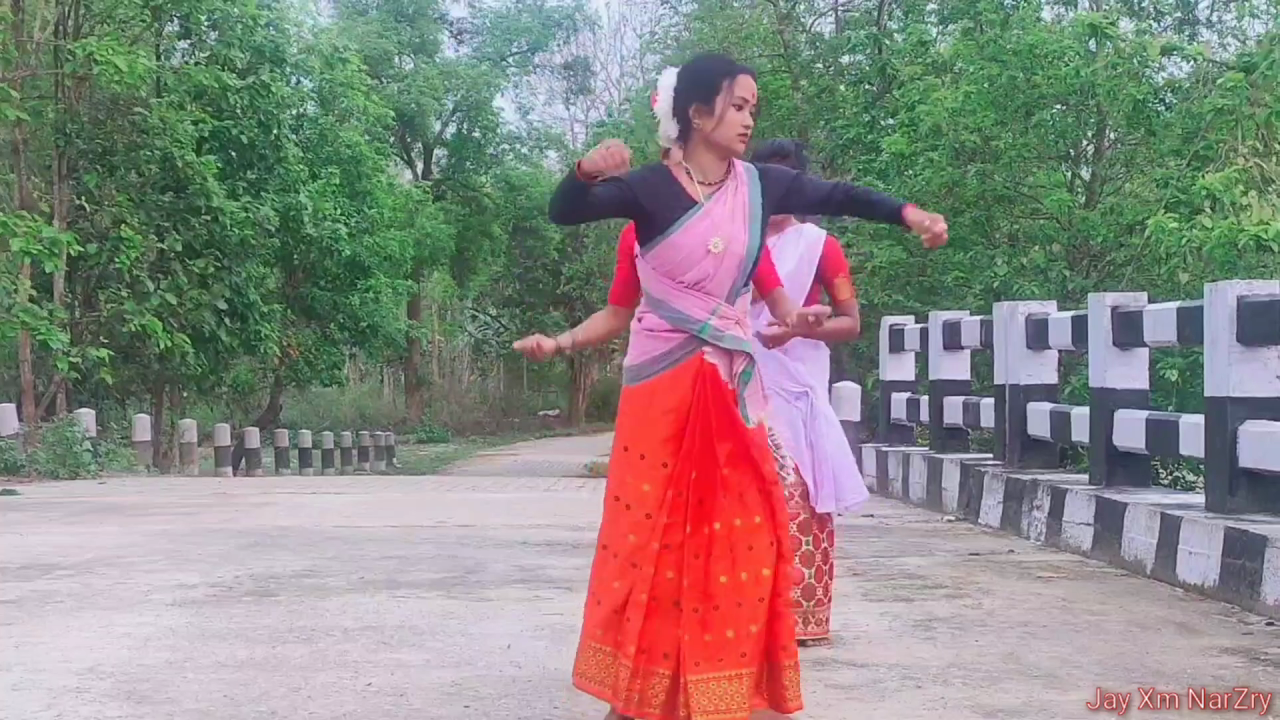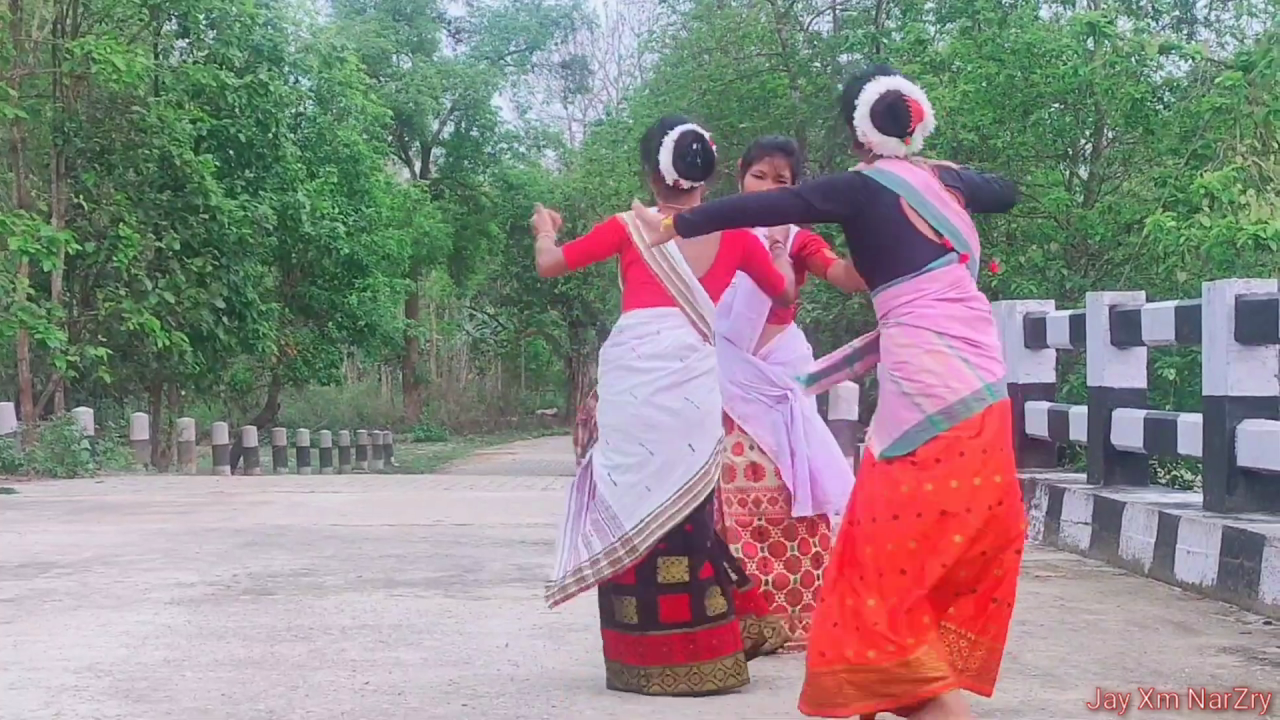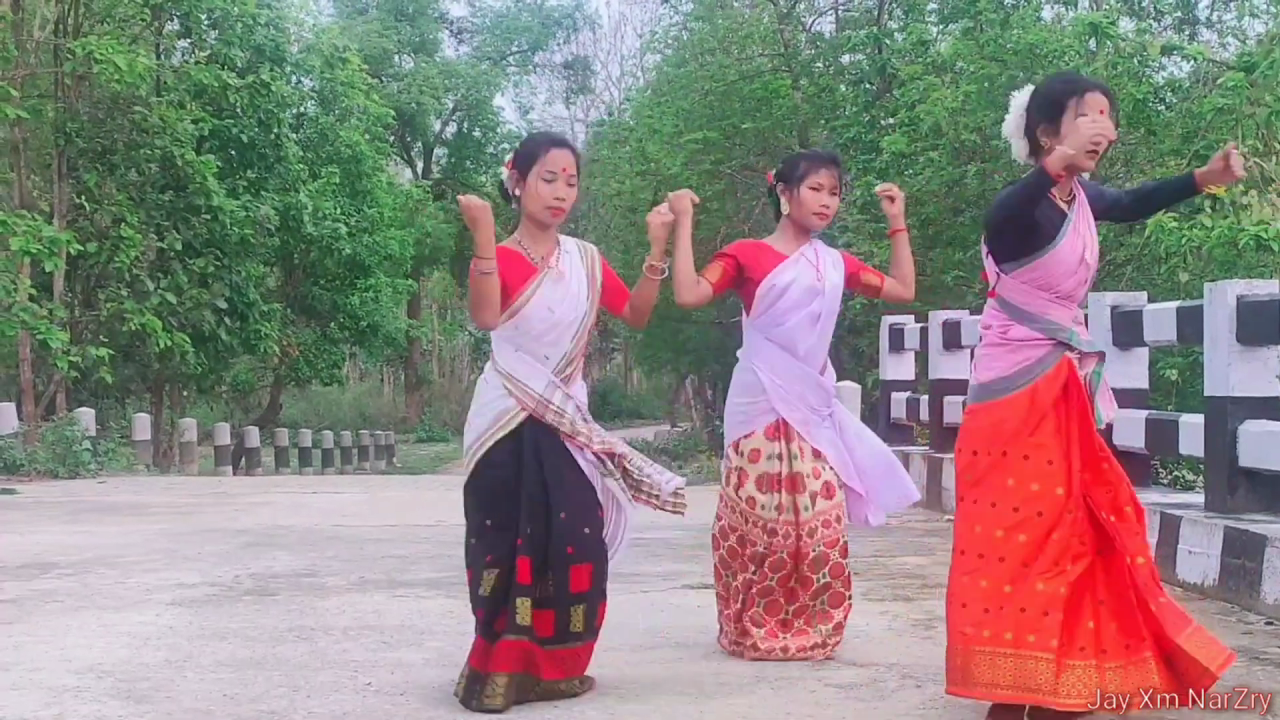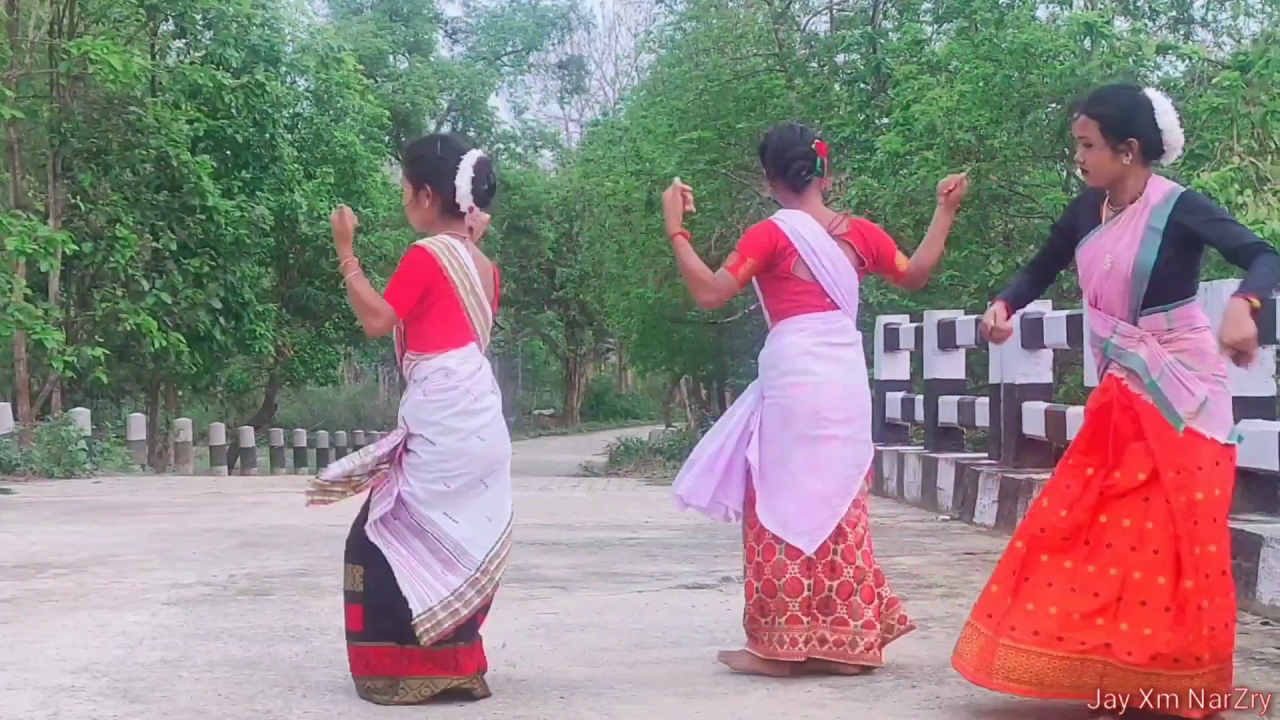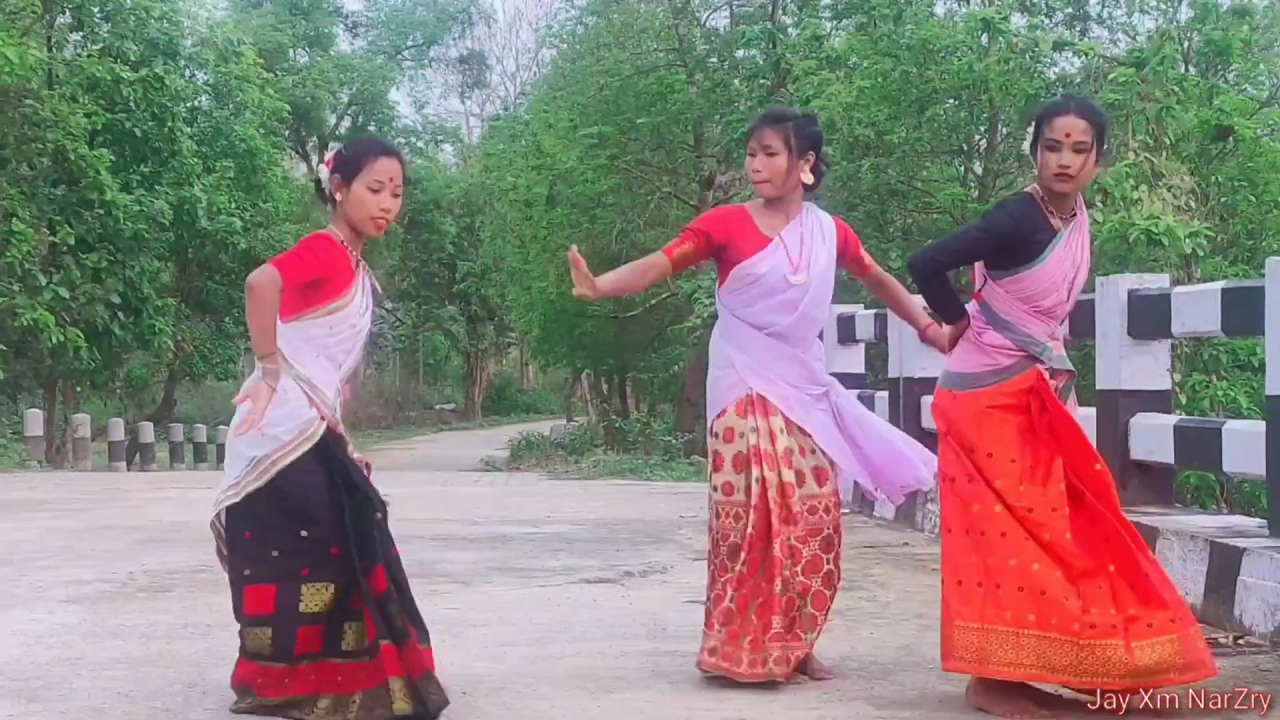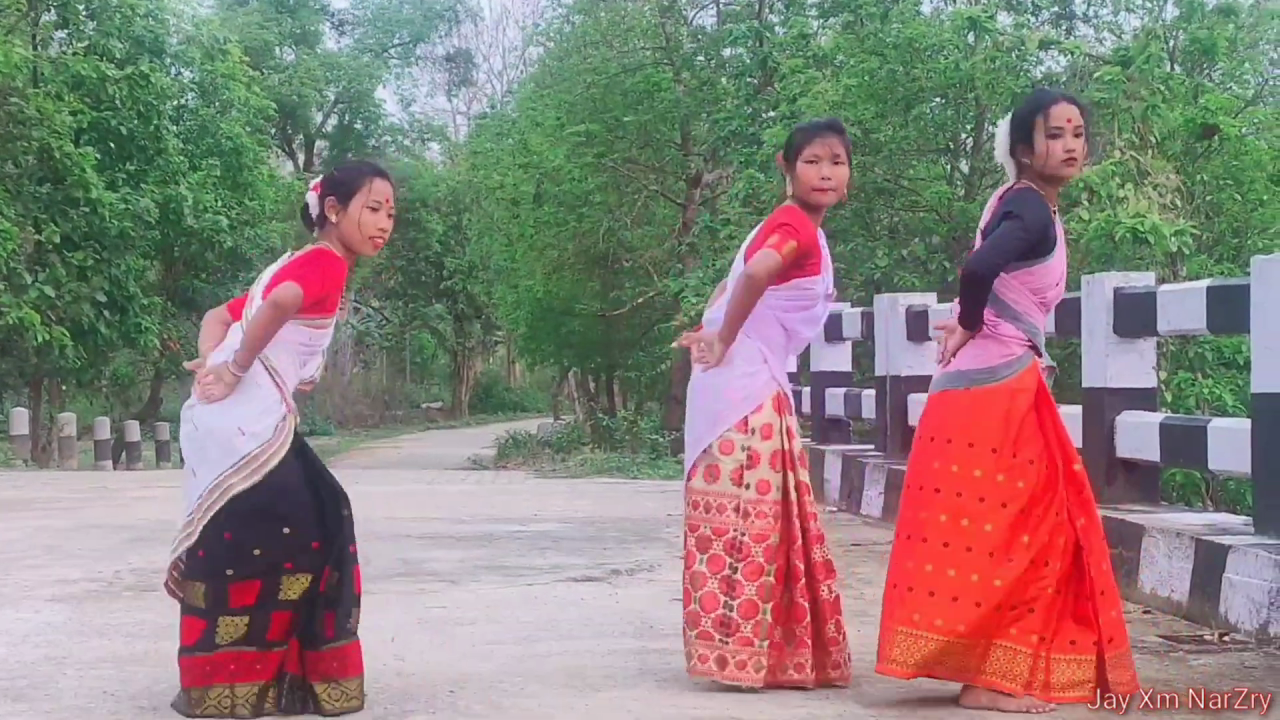
dt=0.7s
person 1, frame 1
left shoulder: (760, 184)
right shoulder: (649, 185)
left elbow: (834, 194)
right elbow: (565, 212)
left wrist: (905, 212)
right wrist: (587, 168)
left hip: (727, 387)
right hip: (661, 381)
left knee: (737, 540)
right knee: (644, 541)
person 1, frame 2
left shoulder: (859, 188)
right shoulder: (951, 181)
left elbow: (770, 204)
right elbow: (1003, 193)
left wrist: (677, 223)
left hip: (925, 392)
right hip: (979, 388)
left knee: (896, 553)
right knee: (961, 550)
person 1, frame 3
left shoulder: (1083, 195)
right shoulder: (1018, 200)
left elbow: (1124, 208)
right elbow: (1010, 217)
left wrist: (1201, 179)
right wrist: (1051, 168)
left hip: (1060, 386)
right hip: (1020, 387)
left knee: (1088, 525)
right knee: (1021, 535)
person 1, frame 4
left shoulder: (1182, 208)
right shoulder: (1085, 210)
right elbow: (1041, 270)
right wrist: (1004, 305)
left hip: (1181, 396)
right hip: (1120, 393)
left knee: (1178, 542)
right knee: (1087, 529)
person 1, frame 5
left shoulder: (1078, 215)
right shoulder: (1019, 216)
right elbow: (925, 266)
right wrist: (959, 326)
left hip: (1036, 389)
right hip: (990, 392)
left knee: (1060, 521)
right knee: (1012, 529)
left ankle: (1023, 666)
person 1, frame 6
left shoulder: (1020, 204)
right shoulder: (1031, 209)
left elbow: (978, 269)
right elbow: (980, 268)
left wrist: (966, 324)
right wrist: (971, 328)
left hip: (1008, 387)
right hip: (996, 387)
left knee: (1035, 529)
right knee: (997, 533)
left ankle: (999, 668)
right ankle: (982, 677)
person 2, frame 1
left shoulder: (821, 245)
left elbow: (851, 323)
left wrist: (796, 328)
left hip: (797, 388)
left knee: (800, 499)
left ankle: (801, 615)
person 2, frame 2
left shoulder: (796, 240)
left elbow: (852, 279)
left hip: (778, 383)
right hip: (730, 385)
left knee: (785, 503)
right knee: (735, 503)
left ankle: (793, 619)
right ankle: (748, 620)
person 2, frame 3
left shoulder: (836, 261)
right shoulder: (747, 252)
left elbow: (904, 291)
right elbow: (689, 295)
left wrist: (898, 225)
right wrist: (684, 227)
left hip: (813, 409)
right hip: (763, 407)
left knee: (820, 527)
right knee: (759, 522)
left ankle: (801, 631)
right ankle: (751, 630)
person 2, frame 4
left shoulder: (771, 233)
right shoulder: (859, 233)
left elbow: (709, 295)
right elbow: (915, 275)
left wrist: (674, 228)
right wrist: (946, 210)
left hip: (794, 385)
right hip: (844, 386)
left knee: (783, 512)
right knee: (835, 512)
left ankle: (782, 646)
right ankle: (846, 642)
person 2, frame 5
left shoulder: (831, 231)
right shoulder: (723, 224)
left elbow: (881, 282)
right elbow: (655, 266)
left wrist: (932, 331)
right wrist: (597, 284)
left hip: (802, 385)
right hip: (743, 386)
left knee: (813, 511)
right knee: (755, 514)
left ankle: (792, 642)
right ankle: (745, 647)
person 2, frame 6
left shoulder: (802, 229)
right shoulder: (793, 225)
left elbow: (735, 283)
right elbow: (756, 271)
left wrist: (713, 331)
right wrist: (725, 336)
left hip: (761, 388)
right hip: (743, 387)
left knee: (781, 519)
right knee: (746, 521)
left ankle: (787, 651)
right ankle: (740, 652)
person 3, frame 1
left shoulder: (743, 233)
right shoulder: (641, 232)
left elbow: (779, 303)
right elbow: (615, 314)
left wrist: (797, 319)
right wrist: (559, 343)
left hip: (726, 377)
right hip: (662, 380)
person 3, frame 2
left shoulder: (625, 227)
right shoulder: (732, 236)
left elbow: (549, 265)
right elbow: (785, 291)
left wrist: (543, 229)
right wrist: (782, 250)
left hip: (630, 384)
right hip: (691, 388)
left knee: (631, 514)
right knee: (679, 516)
left ankle: (646, 660)
right ankle: (705, 656)
person 3, frame 3
left shoulder: (586, 258)
right shoulder: (503, 256)
left elbow: (636, 314)
right elbow: (486, 318)
left wrist: (659, 248)
right wrist: (483, 238)
left hip: (564, 416)
right hip: (508, 416)
left knee: (578, 535)
right knee: (509, 541)
left ankle: (550, 664)
right ankle: (501, 668)
person 3, frame 4
left shoulder: (425, 256)
right shoulder: (477, 261)
left elbow: (378, 322)
left wrist: (346, 253)
left hip: (442, 421)
right hip: (472, 419)
left knee: (388, 536)
right knee: (440, 539)
left ankle: (412, 669)
right ankle: (449, 664)
person 3, frame 5
left shoulder: (352, 264)
right shoulder: (325, 249)
right elbow: (263, 285)
right wrist: (269, 374)
left hip: (310, 435)
right hip: (286, 435)
left knee: (352, 537)
right knee: (334, 544)
person 3, frame 6
left shoulder: (297, 264)
right shoulder: (327, 263)
left elbow: (219, 316)
right elbow: (283, 300)
left wrist: (213, 369)
right wrist: (236, 369)
left hip: (226, 420)
right hip: (250, 424)
left knee: (281, 545)
right knee: (289, 548)
